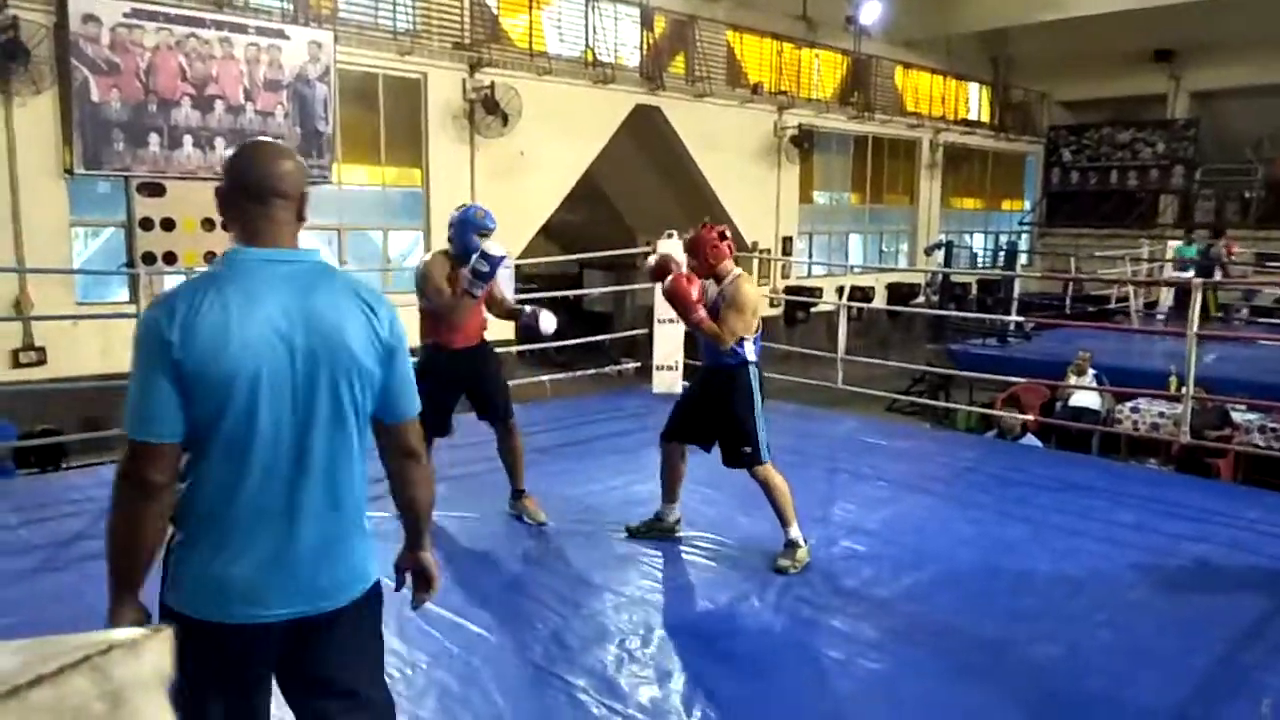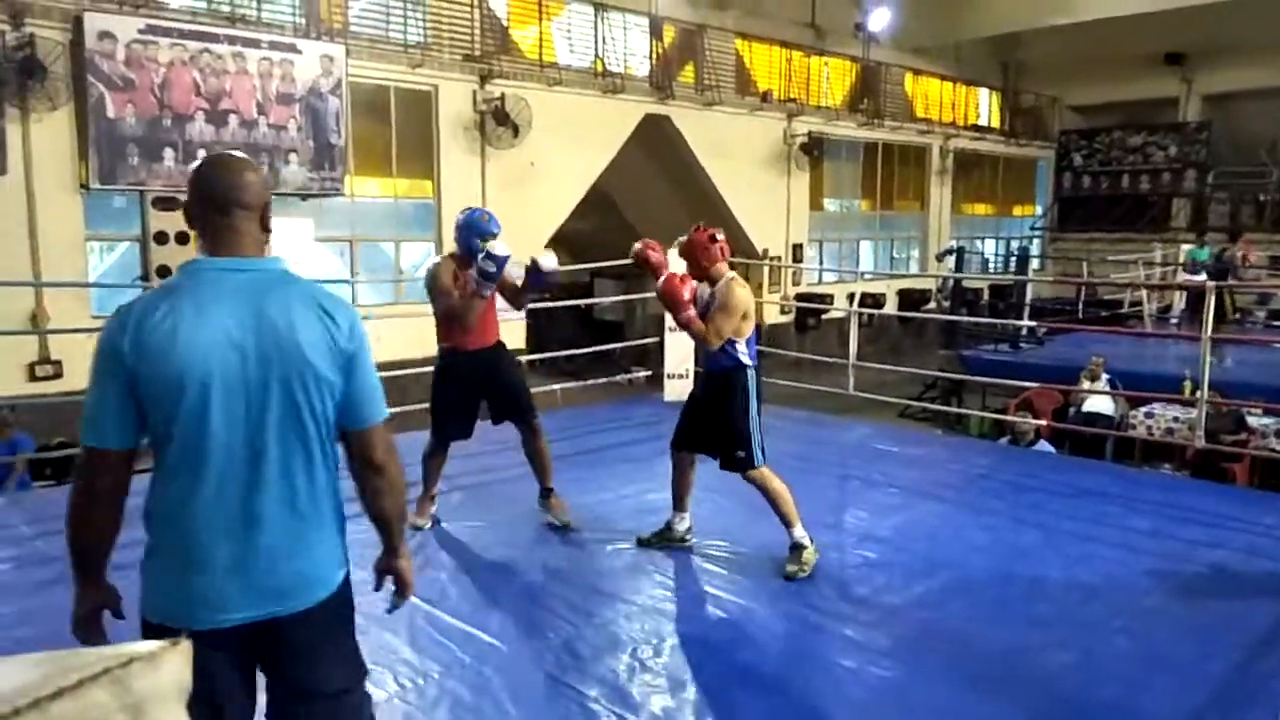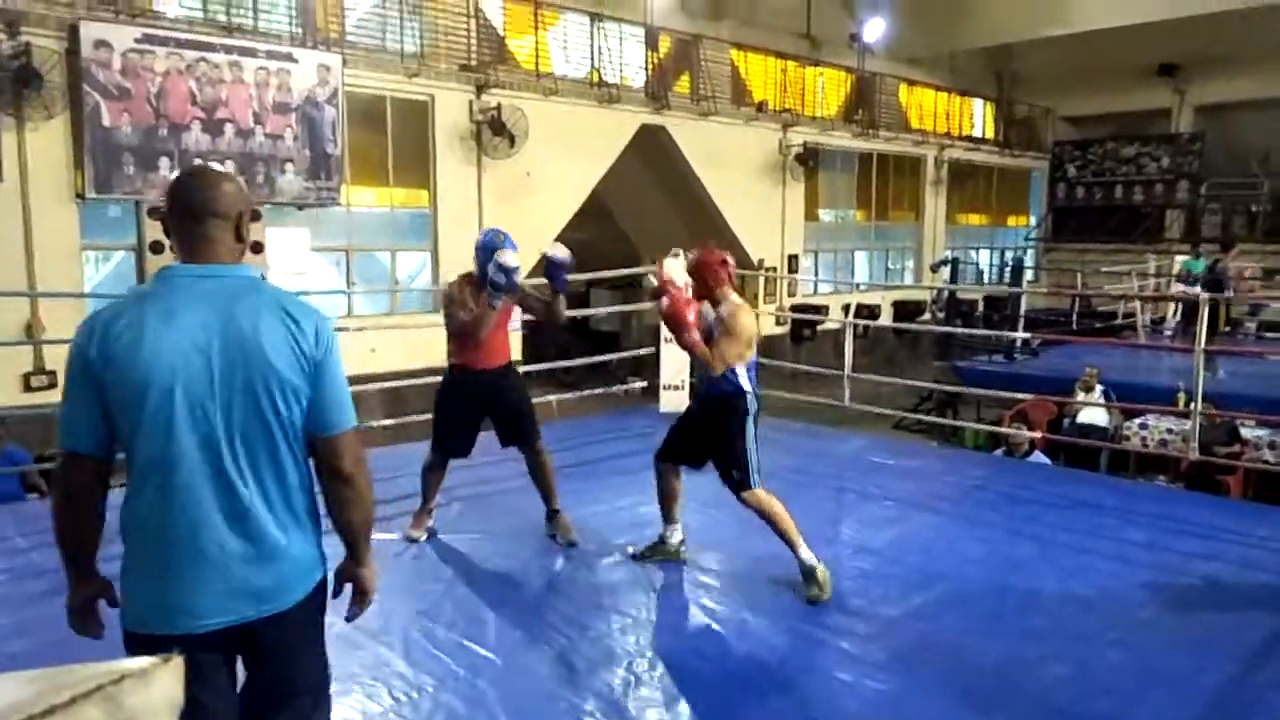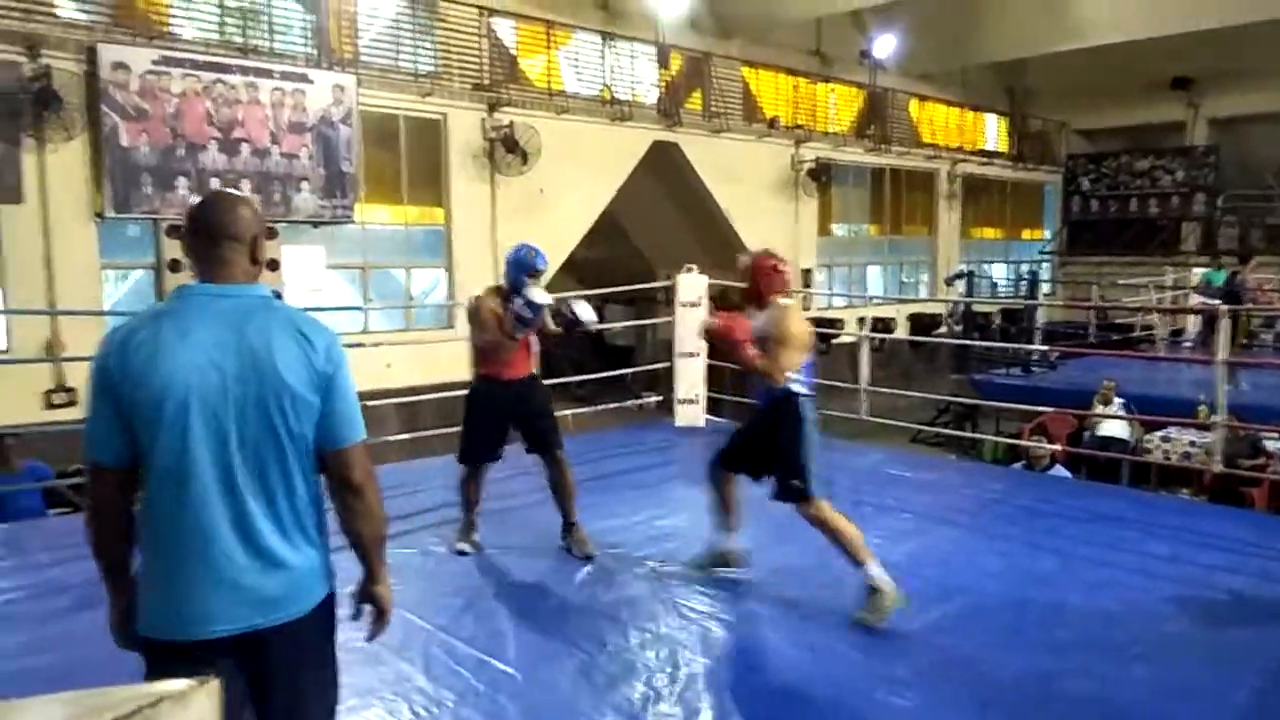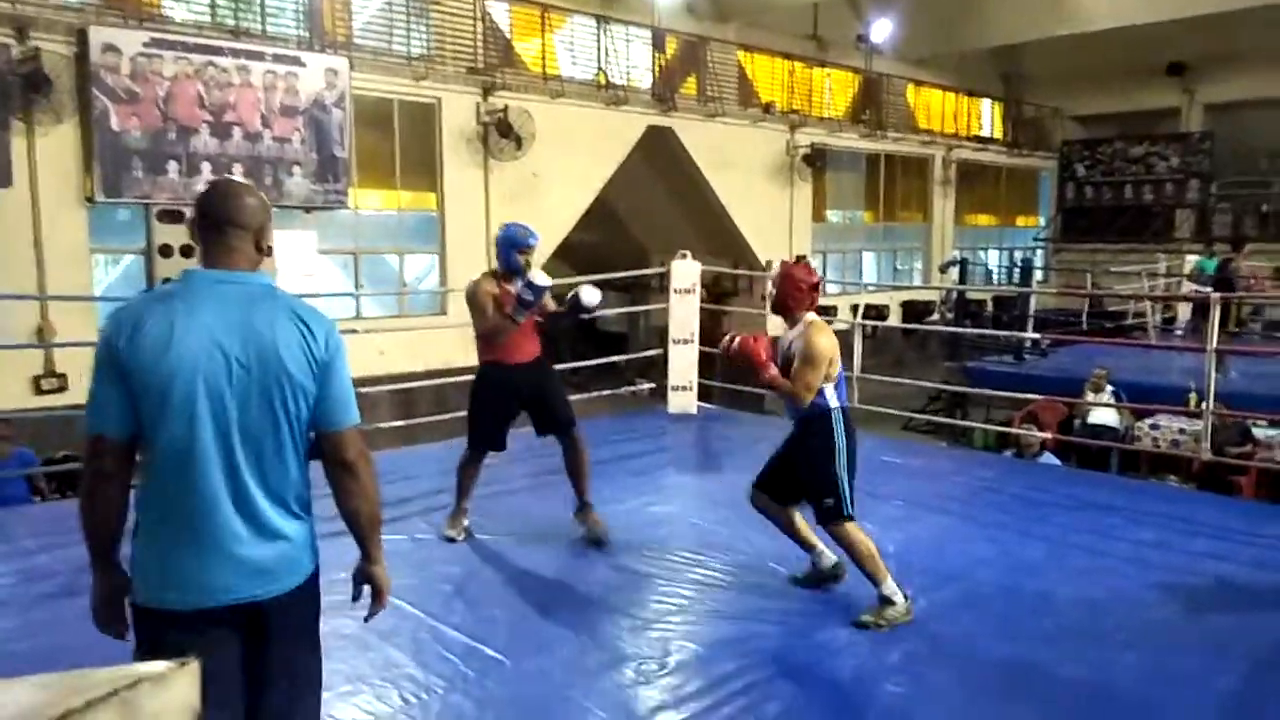
dt=0.2s
person 1, frame 1
left shoulder: (177, 316)
right shoulder: (369, 308)
left elbow: (148, 479)
right elbow: (407, 452)
left wrist: (124, 596)
right wrist: (418, 543)
left hip: (216, 596)
right hip: (339, 582)
person 1, frame 2
left shoulder: (137, 325)
right shoulder: (331, 315)
left elbow: (103, 480)
right elbow: (375, 459)
left wrist: (89, 582)
right wrist: (395, 548)
left hip: (190, 597)
right hip: (310, 582)
person 1, frame 3
left shoulder: (107, 332)
right shoulder: (301, 323)
left elbow: (80, 481)
right elbow: (342, 467)
left wrist: (81, 575)
right wrist: (360, 556)
left hip: (169, 599)
right hip: (286, 582)
person 1, frame 4
left shoulder: (127, 348)
right shoulder: (313, 342)
left elbow: (108, 494)
right elbow: (353, 480)
left wrist: (120, 587)
right wrist: (375, 573)
left hip: (183, 609)
right hip: (295, 595)
person 1, frame 5
left shoulder: (132, 326)
right shoulder: (311, 329)
left elbow: (106, 467)
right elbow: (347, 459)
left wrist: (104, 568)
right wrist: (371, 554)
left hip: (178, 582)
right hip: (283, 570)
person 2, frame 1
left shoulder: (742, 289)
right shoulder: (711, 283)
left elbow: (724, 340)
right elbow: (700, 323)
left wrist: (692, 307)
right wrist: (675, 284)
left hip: (738, 379)
right hip: (710, 374)
left knee: (758, 466)
right knee: (671, 442)
left ankle: (796, 541)
right ankle: (667, 518)
person 2, frame 2
left shoulder: (735, 292)
right shoulder: (708, 286)
left elbow: (710, 340)
right elbow: (696, 319)
left wrist: (682, 307)
right wrist: (661, 272)
left hip: (736, 382)
right hip: (712, 378)
left knee: (753, 469)
right knee: (681, 451)
left ankle: (802, 542)
right ankle: (679, 527)
person 2, frame 3
left shoulder: (738, 317)
right shoulder: (713, 309)
left elbow: (714, 365)
right elbow: (699, 341)
left wrist: (686, 330)
right wrist: (673, 301)
left hip: (734, 405)
right hip: (707, 399)
left knee: (749, 493)
right knee: (666, 463)
left ankle: (810, 565)
right ankle: (671, 540)
person 2, frame 4
left shoulder: (788, 320)
right shoulder: (764, 316)
left elbow: (775, 376)
right elbow: (762, 359)
left wrist: (740, 345)
right wrist: (733, 338)
left hip: (792, 413)
right hip: (769, 411)
left knee: (810, 506)
right knee: (722, 469)
left ankle: (880, 584)
right ankle: (729, 547)
person 2, frame 5
left shoulder: (815, 337)
right shoulder: (794, 333)
left elbow: (802, 396)
right elbow: (787, 377)
left wrist: (763, 367)
right wrist: (753, 356)
left hip: (828, 431)
right hip: (806, 429)
left knee: (838, 523)
right knee: (764, 498)
left ankle: (894, 599)
right ankle: (824, 562)
person 3, frame 1
left shoulder: (486, 262)
right shoulder: (433, 268)
left elbow: (497, 305)
right elbow: (450, 317)
left wrist: (527, 314)
right wrist: (476, 281)
left hip: (476, 352)
right hip: (440, 358)
left knee: (506, 424)
right knee: (426, 433)
left ankle: (519, 496)
person 3, frame 2
left shoulder: (491, 263)
right shoulder: (441, 271)
left elbow: (517, 300)
right elbow: (462, 317)
left wrist: (534, 279)
right wrist: (484, 281)
left hip: (493, 354)
right hip: (457, 362)
left knee: (530, 424)
right knee: (440, 438)
left ankle: (548, 495)
right ankle: (427, 499)
person 3, frame 3
left shoulder: (511, 285)
right shoulder: (457, 290)
left elbow: (554, 316)
right elbow: (474, 332)
left wrist: (558, 283)
right wrist: (496, 293)
left hip: (502, 375)
right hip: (464, 379)
left knee: (534, 447)
right knee: (441, 453)
left ankle: (554, 515)
right ankle: (425, 513)
person 3, frame 4
left shoulder: (535, 303)
right shoulder: (484, 304)
right elbow: (491, 354)
right wrist: (519, 325)
left hip: (526, 386)
right hip: (490, 390)
left knee: (555, 456)
right knee: (475, 463)
left ankle: (571, 528)
right ankle: (469, 526)
person 3, frame 5
left shoulder: (533, 282)
right shoulder: (482, 288)
left elbow: (553, 317)
right elbow: (491, 337)
left wrist: (574, 308)
right wrist: (520, 309)
left hip: (536, 369)
right hip: (497, 375)
left knee: (572, 436)
right knee: (477, 449)
left ankle: (584, 509)
right ankle: (460, 511)
